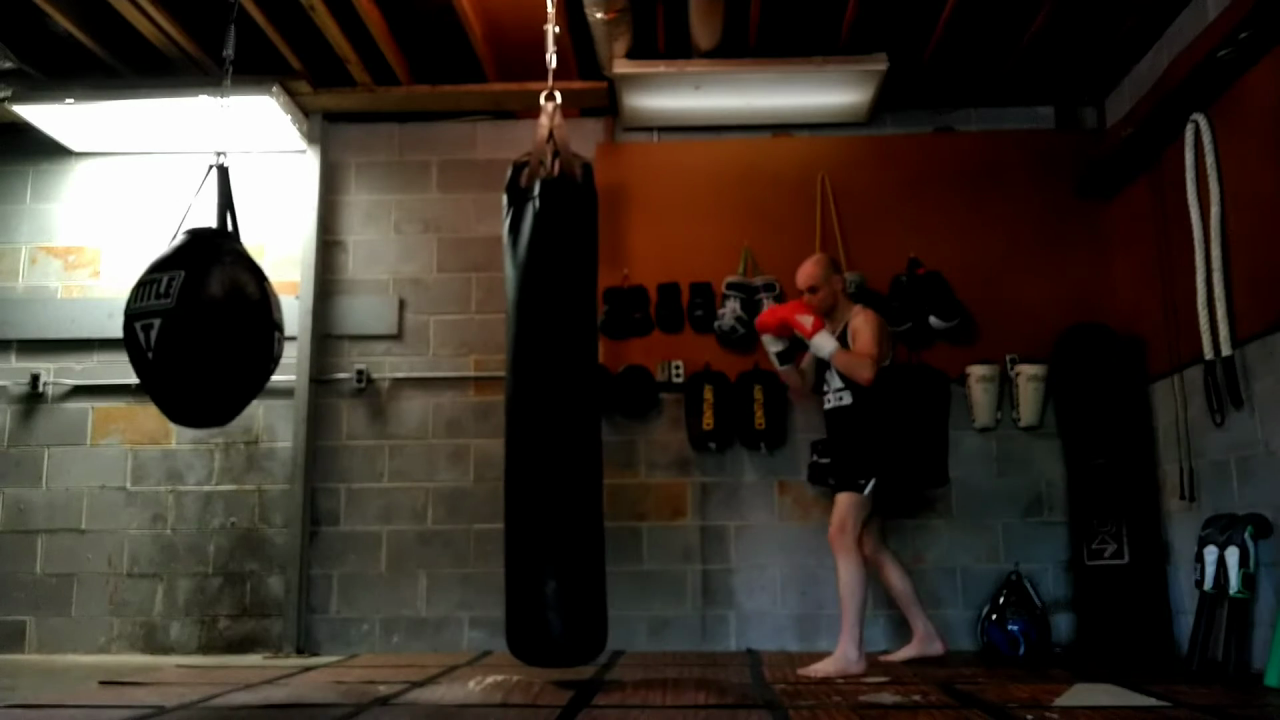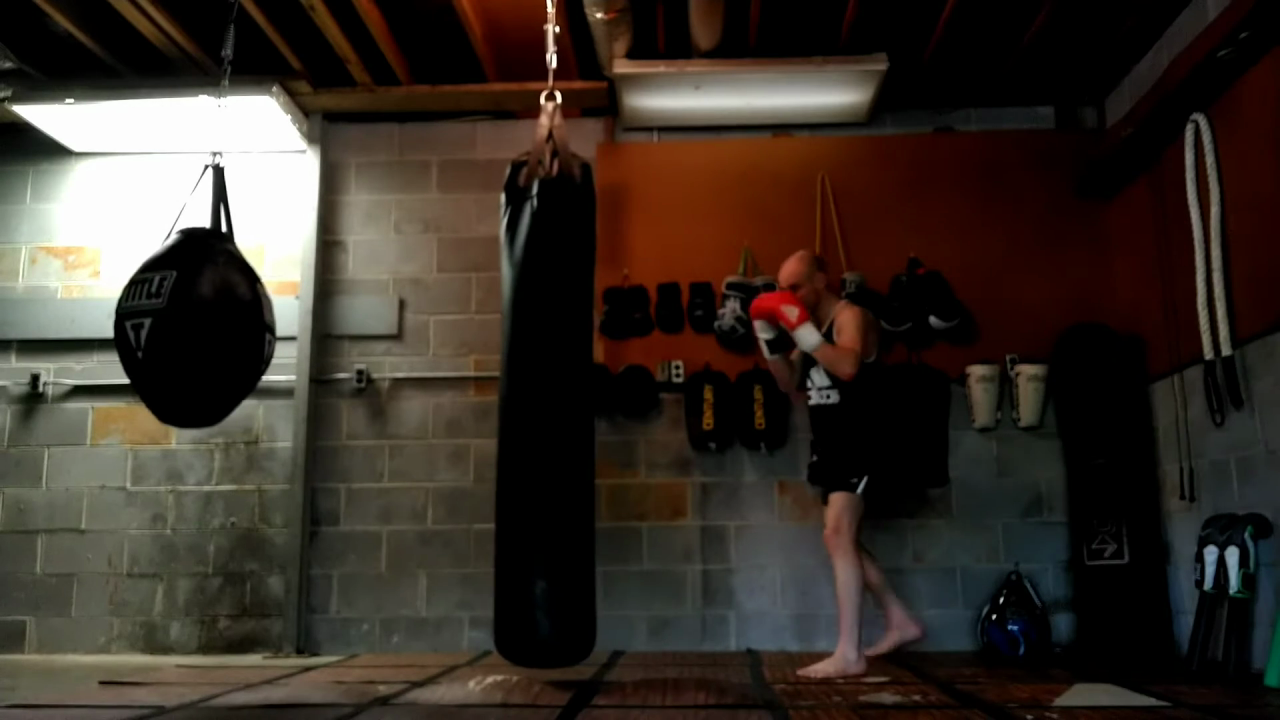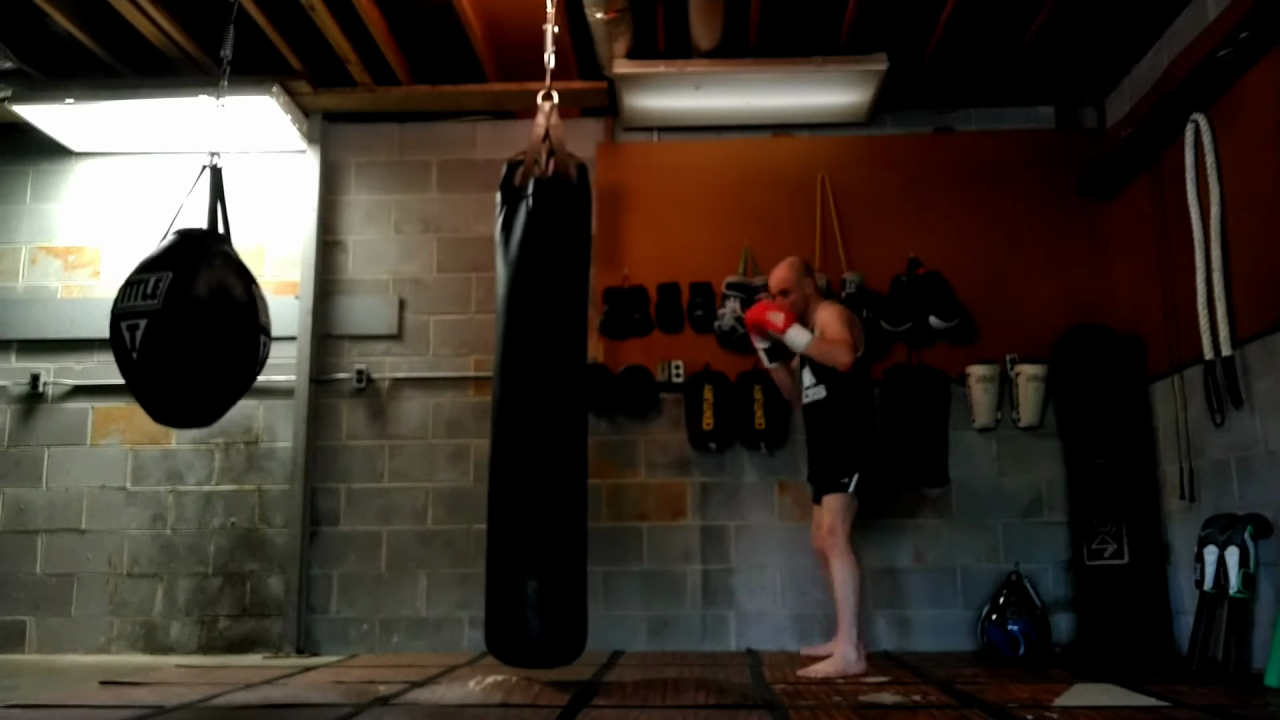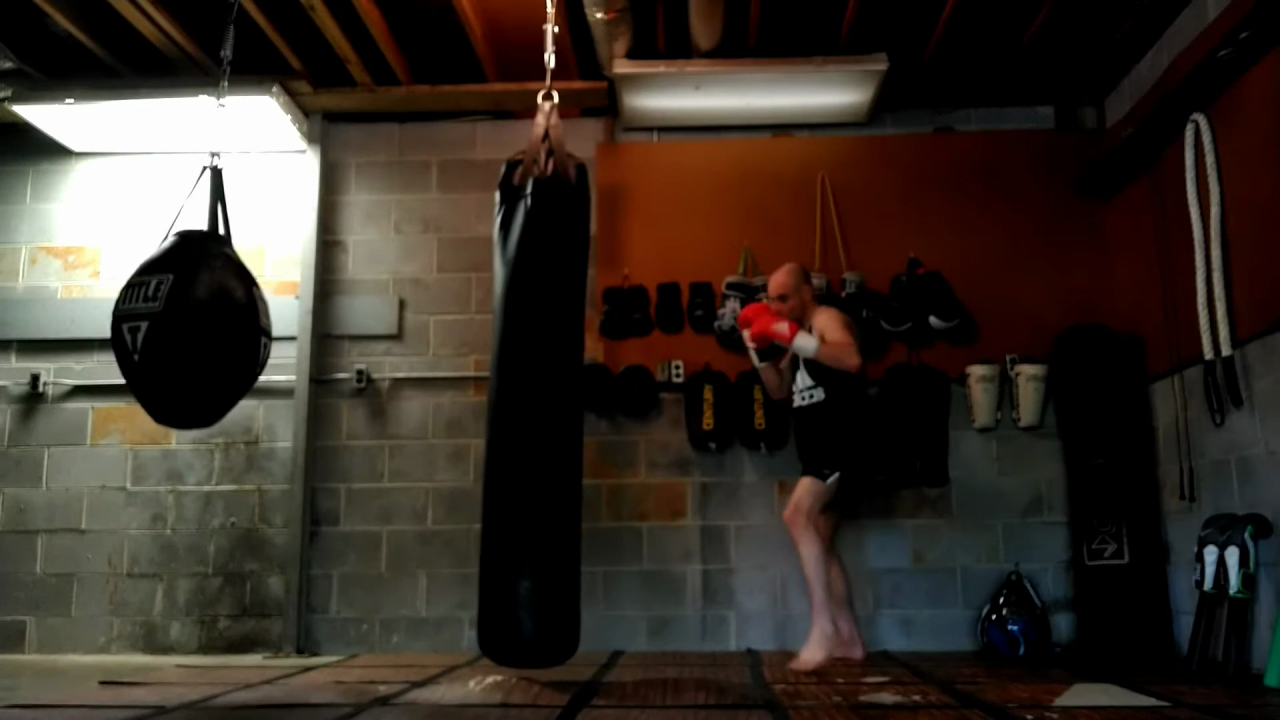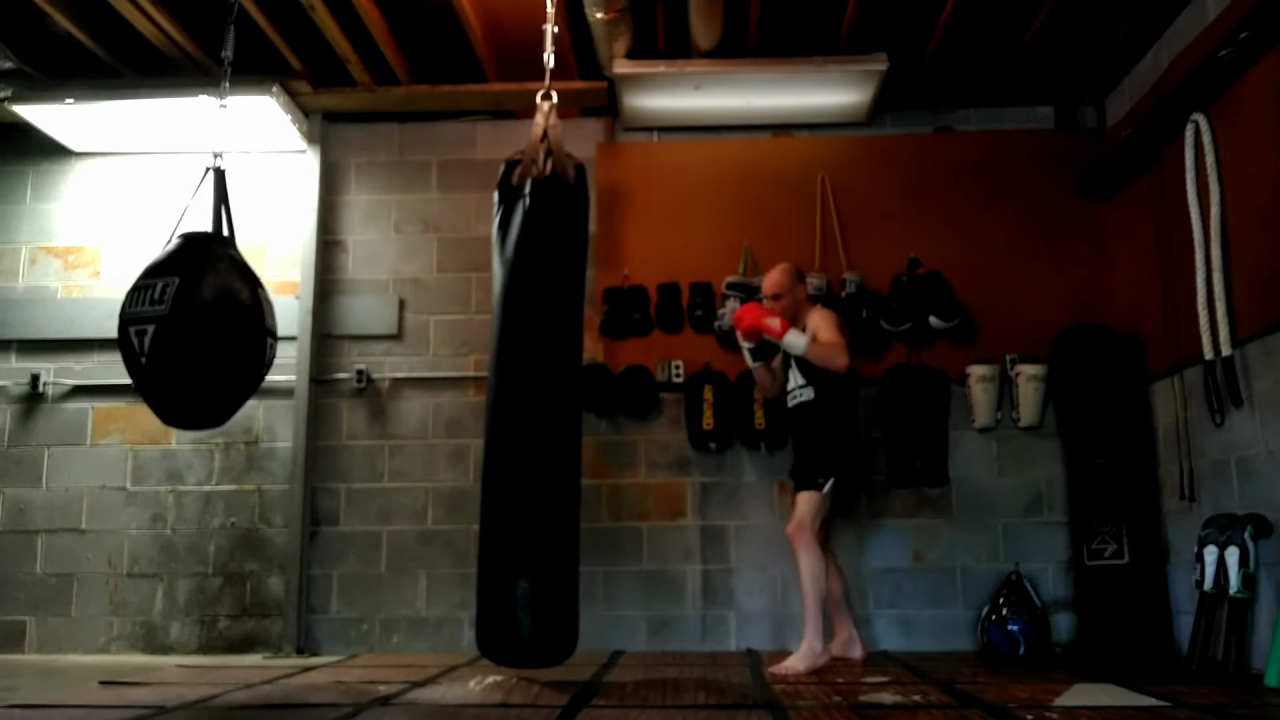
dt=0.2s
person 1, frame 1
left shoulder: (864, 320)
right shoulder: (822, 326)
left elbow: (866, 372)
right elbow: (804, 385)
left wrist: (815, 335)
right wrist: (777, 345)
left hip: (871, 448)
right hip: (850, 450)
left knee: (841, 536)
right knee: (871, 548)
left ankle: (849, 652)
right ankle: (924, 635)
person 1, frame 2
left shoulder: (848, 316)
right shoulder: (815, 326)
left elbow: (848, 368)
right elbow: (790, 379)
left wrist: (798, 325)
right wrist: (767, 332)
left hip: (856, 444)
right hip: (831, 447)
left knee: (837, 536)
right knee: (846, 543)
left ankle: (849, 653)
right ankle: (899, 620)
person 1, frame 3
left shoulder: (831, 314)
right shoulder: (806, 327)
left elbow: (843, 357)
right elbow: (794, 390)
left wrist: (785, 329)
right wrist: (767, 343)
left hip: (849, 444)
right hip: (827, 448)
left knee: (832, 537)
right knee: (825, 540)
left ankle: (849, 652)
right ankle: (847, 640)
person 1, frame 4
left shoulder: (829, 319)
right shoulder: (800, 335)
left elbow: (852, 360)
right elbow: (779, 389)
left wrist: (791, 335)
right wrist: (758, 344)
left hip: (837, 445)
right hip: (816, 449)
left knee: (797, 514)
right knee: (819, 542)
left ankle: (824, 627)
right ankle: (848, 638)
person 1, frame 5
left shoulder: (821, 319)
right shoulder: (794, 333)
left elbow: (840, 360)
right elbow: (771, 387)
left wrist: (782, 334)
right wrist: (753, 345)
left hip: (829, 446)
right hip: (809, 450)
left knee: (801, 530)
right knee: (814, 544)
left ankle: (813, 643)
right ankle: (847, 638)
